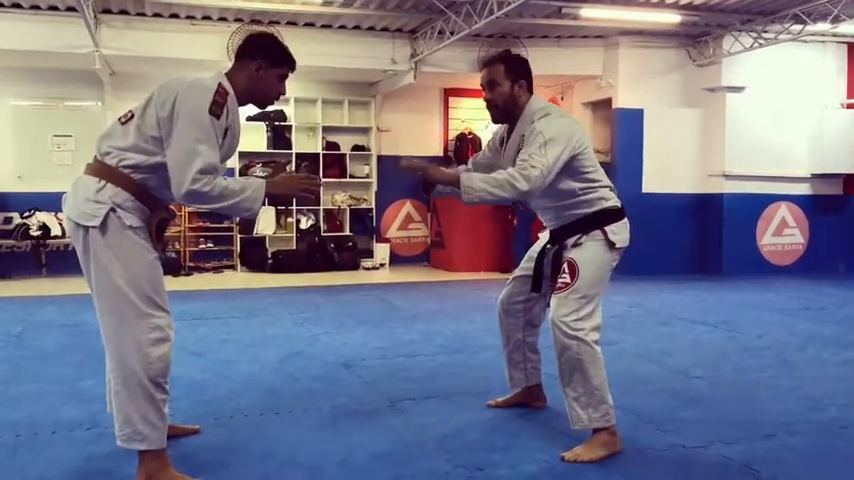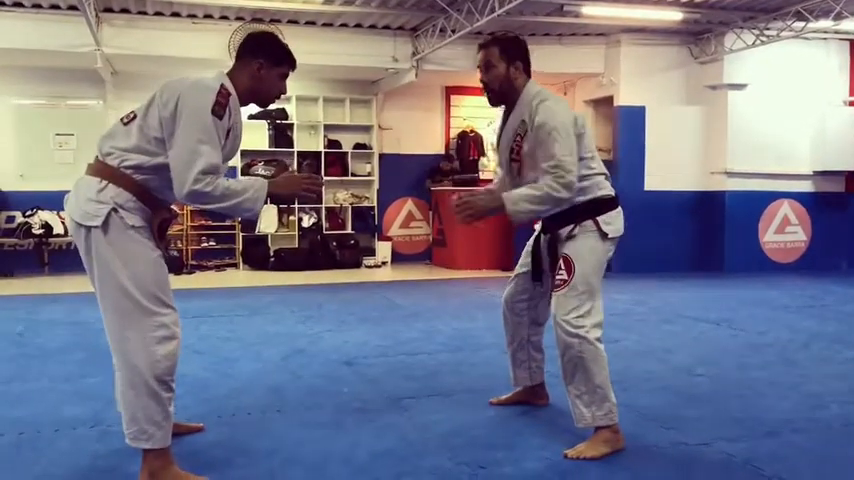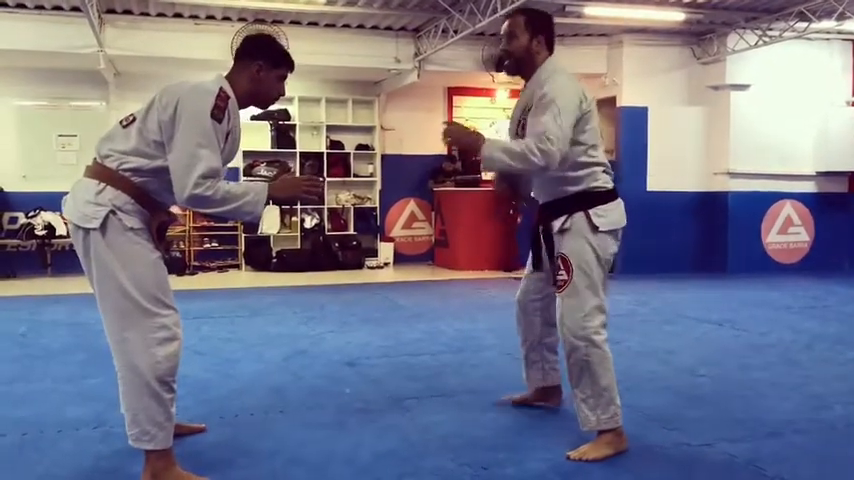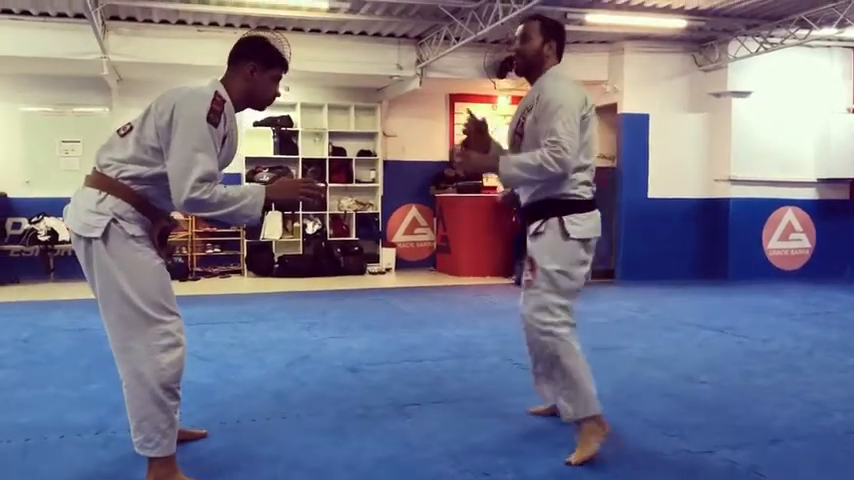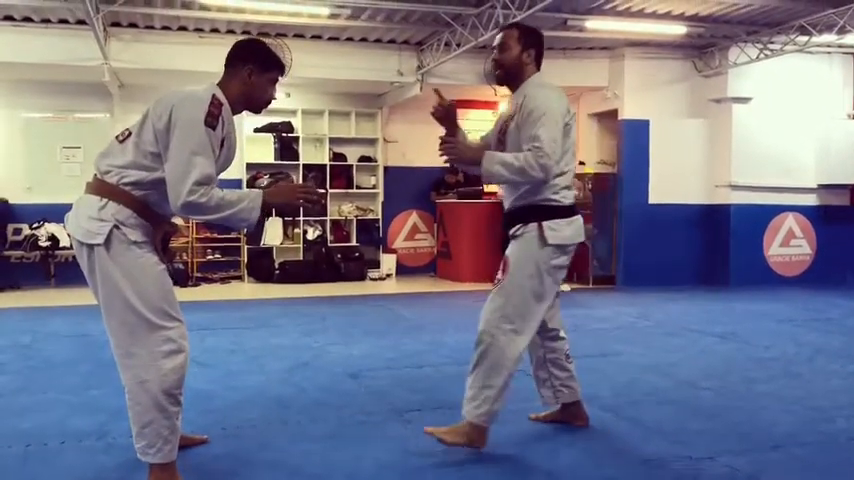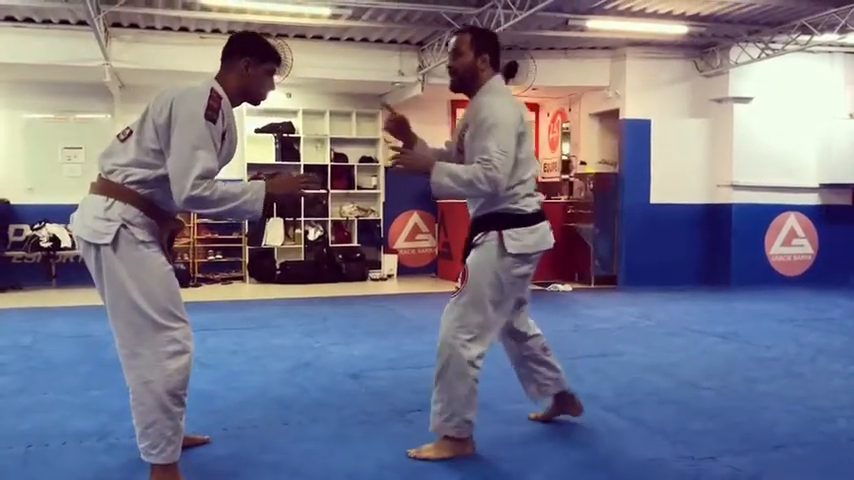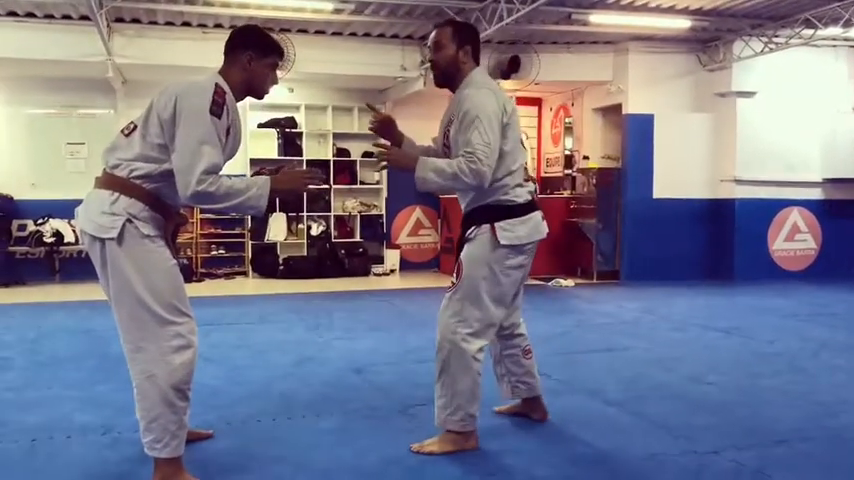
dt=0.3s
person 1, frame 1
left shoulder: (219, 104)
right shoulder: (203, 95)
left elbow: (190, 181)
right elbow: (194, 185)
left wrist: (258, 191)
right wrist: (270, 188)
left hip: (120, 207)
right hip: (108, 207)
left knee: (133, 326)
right knee: (143, 331)
left ankle: (145, 420)
person 1, frame 2
left shoulder: (219, 103)
right shoulder: (206, 96)
left elbow: (187, 180)
right elbow: (196, 186)
left wrist: (245, 194)
right wrist: (271, 188)
left hip: (120, 206)
right hip: (109, 208)
left knee: (143, 325)
right knee: (153, 331)
left ankle: (153, 419)
person 1, frame 3
left shoulder: (217, 105)
right shoulder: (205, 100)
left elbow: (186, 182)
right elbow: (197, 189)
left wrist: (223, 202)
right wrist: (271, 191)
left hip: (119, 209)
right hip: (108, 210)
left knee: (145, 326)
right knee: (152, 333)
left ankle: (155, 421)
person 1, frame 4
left shoulder: (211, 107)
right shoulder: (202, 104)
right elbow: (194, 193)
left wrist: (237, 201)
right wrist: (268, 194)
left hip: (120, 216)
right hip: (109, 218)
left knee: (151, 334)
right knee: (157, 340)
left ankle: (159, 426)
person 1, frame 5
left shoulder: (209, 112)
right shoulder: (200, 108)
right elbow: (190, 197)
left wrist: (209, 215)
right wrist: (265, 198)
left hip: (122, 223)
right hip: (111, 225)
left knee: (151, 340)
right knee: (159, 346)
left ankle: (160, 432)
person 1, frame 6
left shoulder: (210, 106)
right shoulder: (200, 102)
right elbow: (194, 191)
left wrist: (230, 203)
right wrist: (268, 190)
left hip: (127, 222)
right hip: (118, 224)
left knee: (154, 340)
right knee: (165, 346)
left ankle: (163, 432)
person 1, frame 7
left shoulder: (213, 100)
right shoulder: (204, 97)
right elbow: (200, 186)
left wrist: (217, 203)
right wrist: (272, 185)
left hip: (131, 216)
right hip: (123, 218)
left knee: (159, 333)
right knee: (168, 340)
left ankle: (166, 427)
person 2, frame 1
left shoulder: (552, 126)
right shoulder: (509, 132)
left elbow: (524, 181)
right elbow: (476, 171)
left wrist: (447, 177)
right wrist: (434, 174)
left hip: (596, 231)
right hip: (560, 232)
left knee: (570, 321)
right knee: (515, 304)
left ankle: (604, 431)
right ankle: (530, 388)
person 2, frame 2
left shoulder: (548, 111)
right shoulder: (511, 116)
left elbow: (560, 182)
right elbow: (515, 179)
left wrist: (499, 204)
right wrist: (485, 200)
left hip: (588, 222)
right hip: (557, 224)
left knee: (574, 320)
right knee: (518, 303)
left ankle: (607, 429)
right ankle: (531, 386)
person 2, frame 3
left shoulder: (557, 87)
right shoulder: (535, 90)
left elbow: (544, 153)
left wrist: (480, 145)
right wrist: (508, 173)
left hip: (586, 216)
right hip: (559, 216)
left knee: (579, 323)
right knee: (532, 303)
left ankle: (609, 430)
right ankle: (546, 386)
person 2, frame 4
left shoulder: (560, 92)
right shoulder: (536, 98)
left elbow: (557, 159)
right elbow: (525, 161)
left wrist: (495, 163)
right wrist: (487, 147)
left hip: (563, 221)
right hip: (547, 221)
left knee: (543, 318)
right knee: (543, 316)
left ankle: (590, 420)
right ankle: (567, 400)
person 2, frame 5
left shoulder: (542, 99)
right shoulder: (519, 105)
left elbow: (540, 164)
right elbow: (487, 156)
left wrist: (476, 157)
right wrist: (454, 130)
left hip: (543, 227)
right hip: (537, 225)
left knee: (501, 322)
right knee: (541, 322)
left ankle: (474, 425)
right ankle: (569, 405)
person 2, frame 6
left shoulder: (495, 106)
right shoulder: (482, 106)
left elbow: (489, 179)
right elbow: (456, 162)
left wrist: (427, 168)
right wrist: (412, 142)
left hip: (506, 234)
right hip: (514, 231)
left knee: (462, 331)
right knee: (514, 322)
left ankle: (456, 436)
right ankle: (562, 396)
person 2, frame 7
left shoulder: (478, 98)
right shoulder: (467, 98)
left elbow: (475, 171)
right elbow: (445, 158)
left wrist: (412, 165)
right wrist: (399, 140)
left hip: (499, 227)
right hip: (509, 223)
left knee: (459, 324)
right knee: (503, 320)
left ankle: (459, 430)
right ankle: (530, 398)
